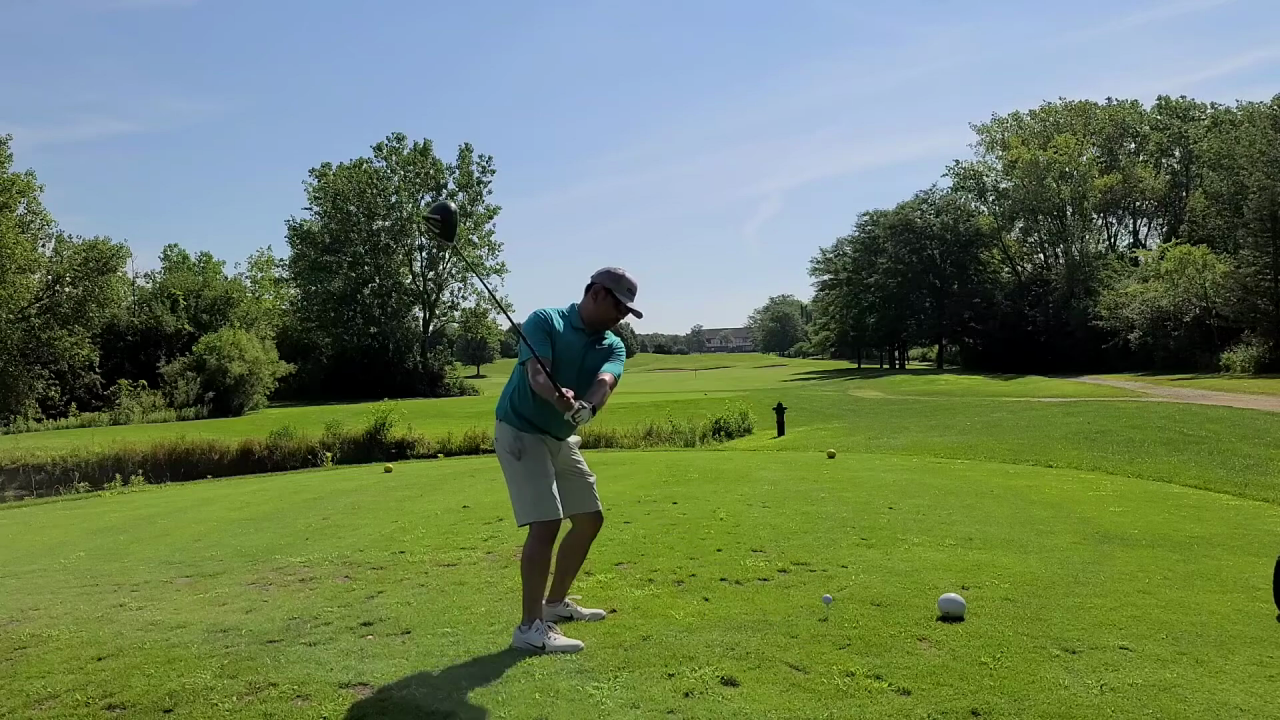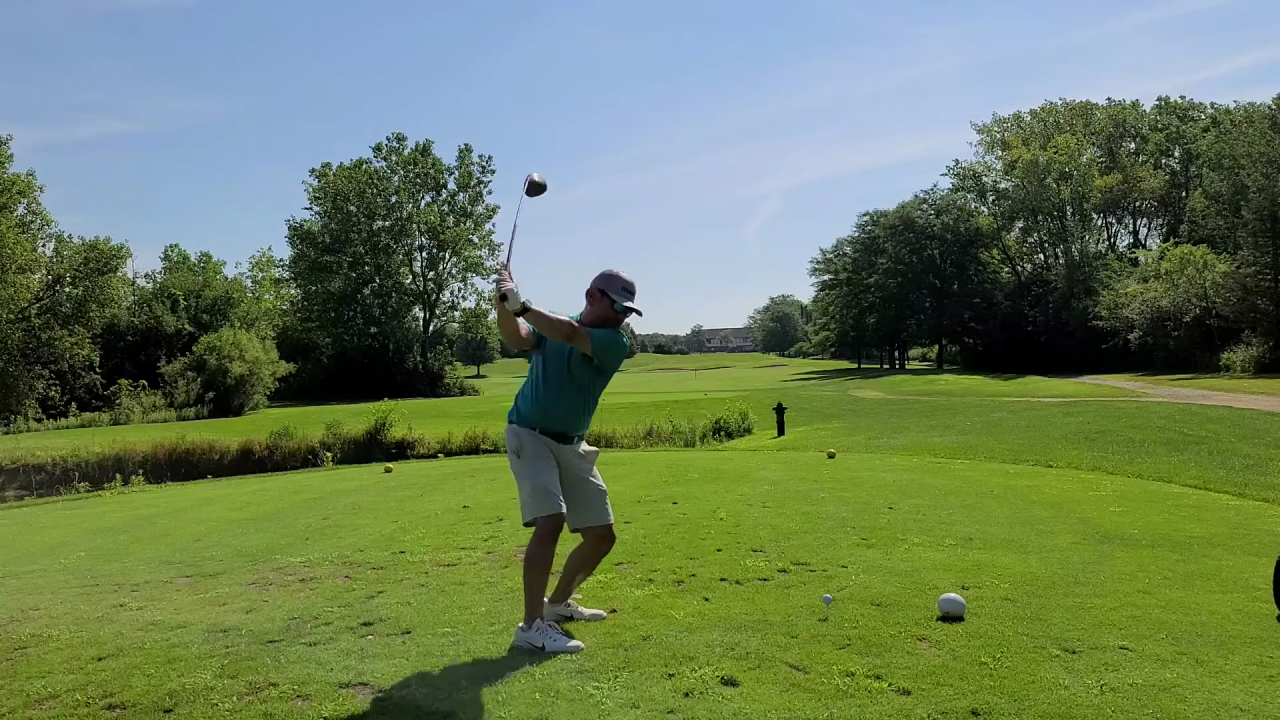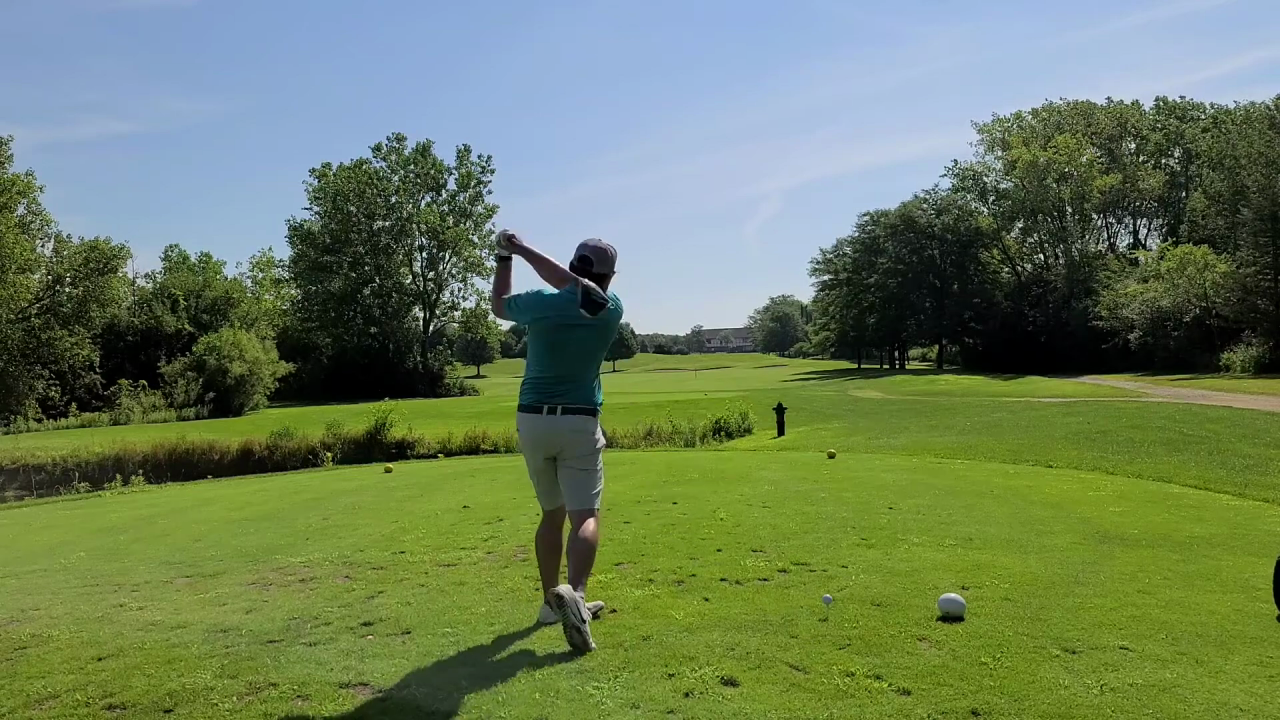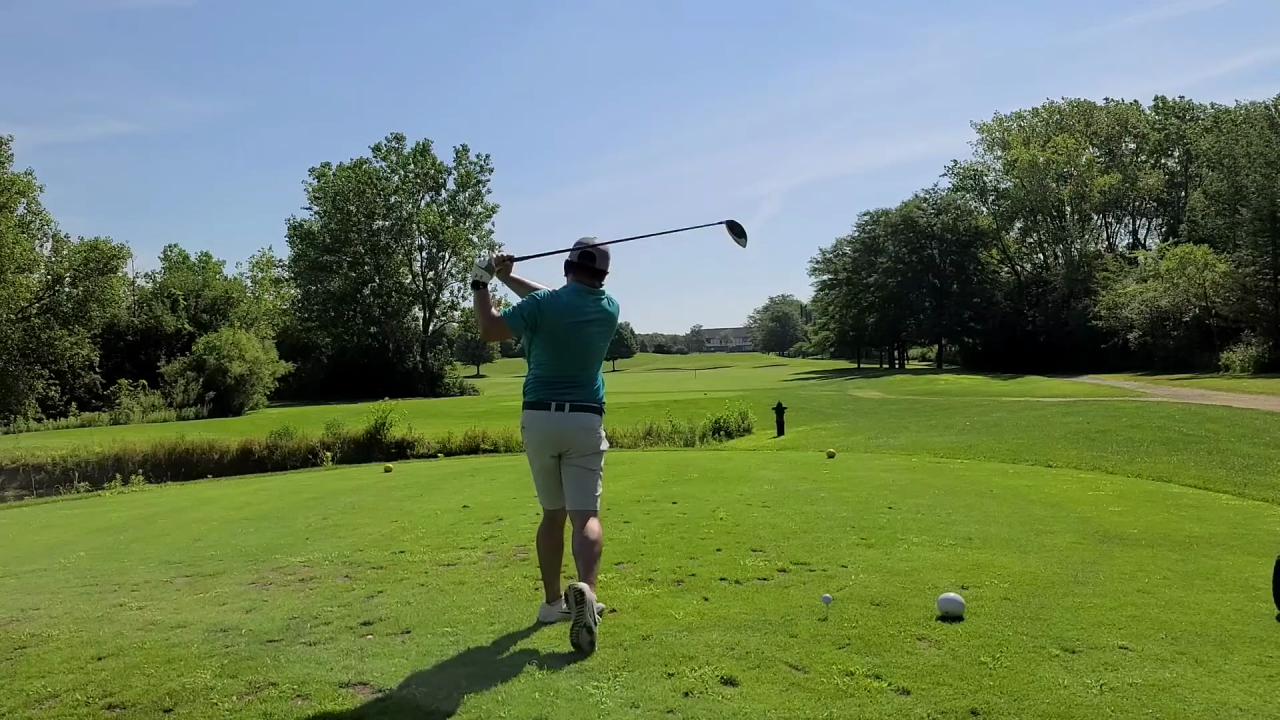
dt=0.5s
person 1, frame 1
left shoulder: (612, 346)
right shoulder: (545, 319)
left elbow: (605, 384)
right elbow: (536, 375)
left wrist: (584, 406)
right wrist: (558, 399)
left hip: (561, 439)
right hip: (520, 434)
left knee: (590, 520)
right knee: (546, 524)
left ankle: (556, 602)
right ankle: (531, 626)
person 1, frame 2
left shoulder: (615, 343)
right shoulder: (550, 327)
left elbow: (572, 335)
right elbow: (516, 338)
left wrist: (523, 306)
right wrist: (505, 305)
left hip: (572, 446)
right hip: (529, 436)
left knee: (602, 535)
right knee: (550, 522)
left ankle: (559, 602)
right ankle: (532, 625)
person 1, frame 3
left shoulder: (541, 303)
right shoulder: (612, 311)
left elbow: (499, 304)
right elbow: (572, 286)
left wrist: (506, 256)
right wrist: (522, 250)
left hip: (530, 420)
right hip: (579, 425)
left knee: (553, 513)
right knee: (584, 515)
left ankle: (552, 601)
right ankle: (572, 594)
person 1, frame 4
left shoulder: (545, 304)
right shoulder: (610, 308)
left elbow: (488, 330)
left wrist: (481, 283)
right wrist: (508, 277)
left hip: (540, 419)
right hip: (585, 422)
left knee: (554, 512)
right knee: (586, 514)
left ankle: (554, 601)
right ankle: (586, 590)
